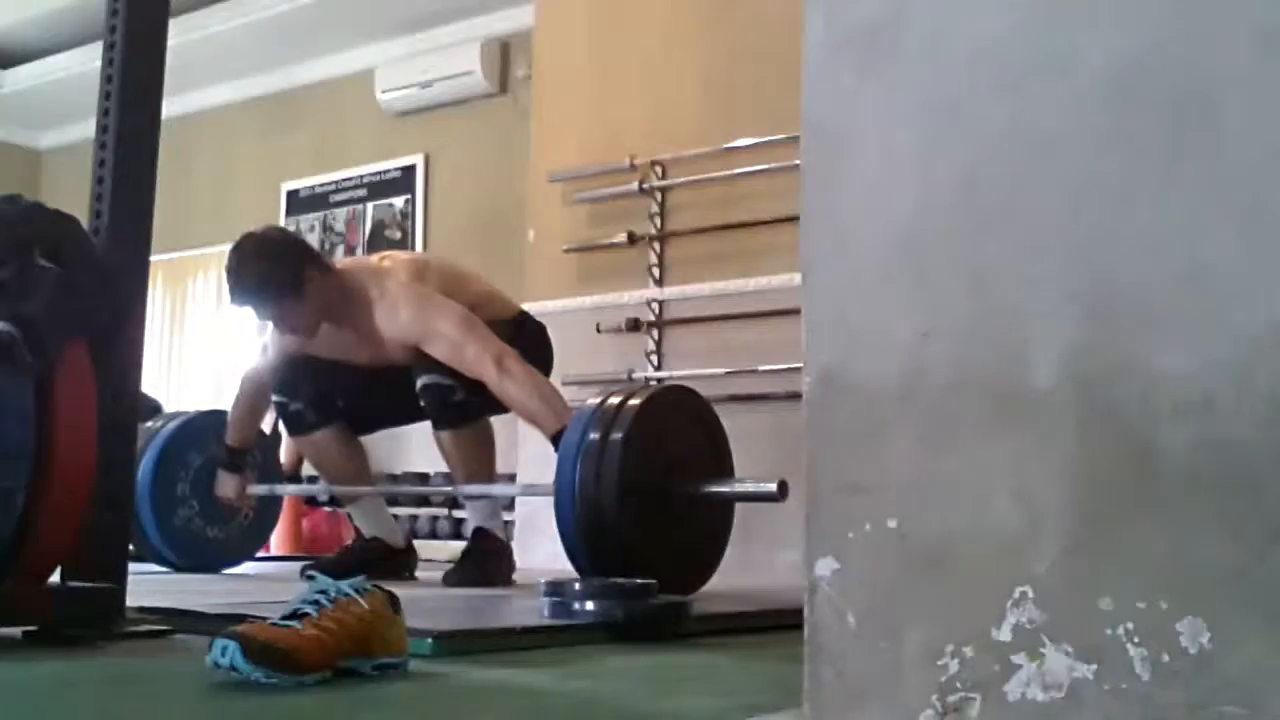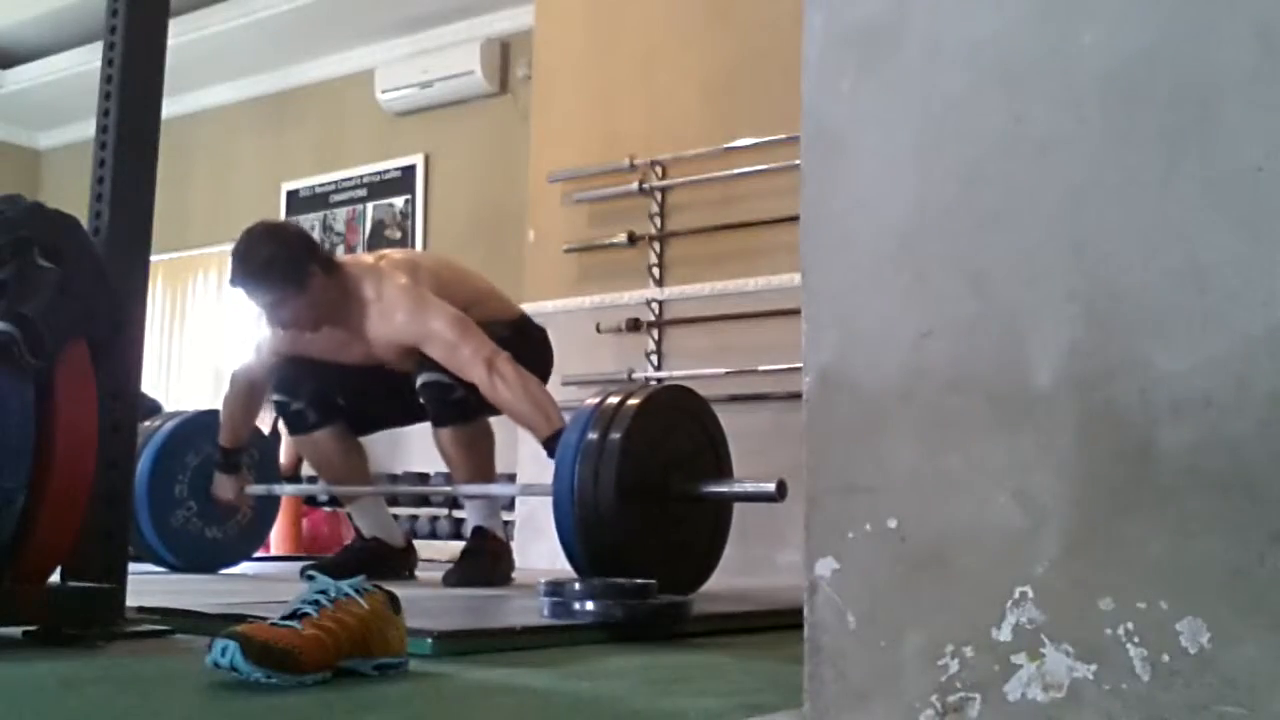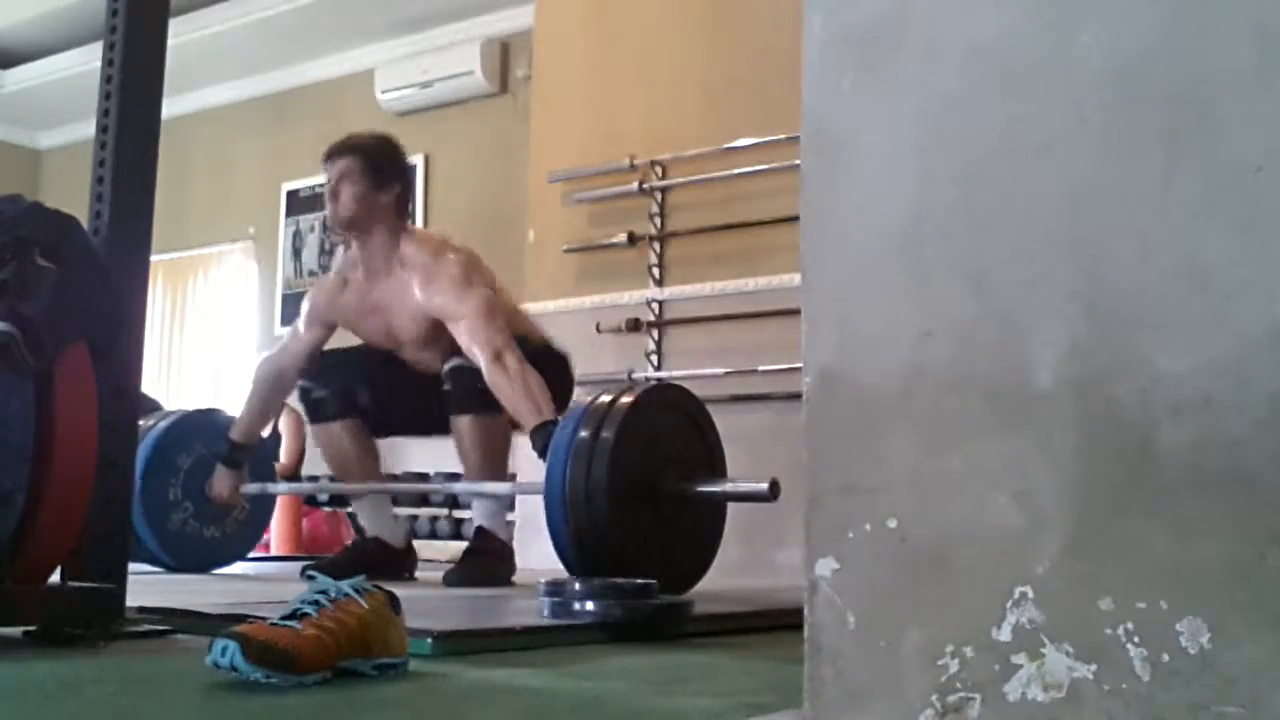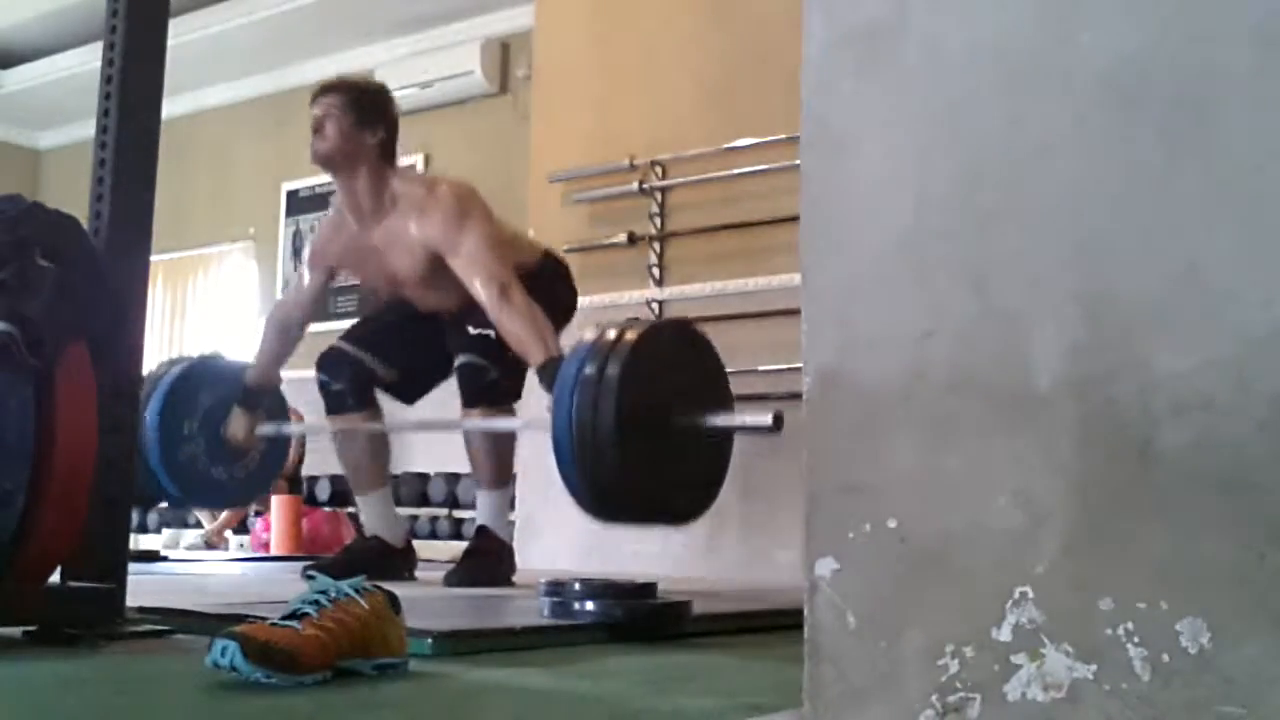
dt=0.7s
person 1, frame 1
left shoulder: (399, 305)
right shoulder: (298, 325)
left elbow: (500, 367)
right elbow: (256, 381)
right wrist: (232, 466)
left hip: (511, 344)
left knee: (439, 381)
right knee: (294, 395)
left ankle: (488, 538)
right ankle: (383, 541)
person 1, frame 2
left shoulder: (397, 305)
right shoulder: (298, 323)
left elbow: (491, 370)
right elbow: (248, 382)
right wrist: (228, 464)
left hip: (506, 340)
left knee: (441, 379)
right knee: (296, 392)
left ankle: (488, 538)
right ankle: (383, 541)
person 1, frame 3
left shoulder: (439, 272)
right shoulder: (337, 289)
left elbow: (497, 359)
right elbow: (279, 366)
left wrist: (555, 448)
right wrist: (233, 457)
left hip: (531, 362)
left knee: (468, 372)
right knee: (321, 383)
left ankle: (491, 539)
right ankle: (385, 539)
person 1, frame 4
left shoulder: (433, 208)
right shoulder: (333, 235)
left elbow: (500, 298)
right elbow: (288, 317)
left wrist: (558, 381)
right wrist: (250, 402)
left hip: (528, 285)
right hip: (441, 303)
left knee: (479, 366)
right knee: (339, 371)
left ankle: (492, 540)
right ankle: (385, 540)
